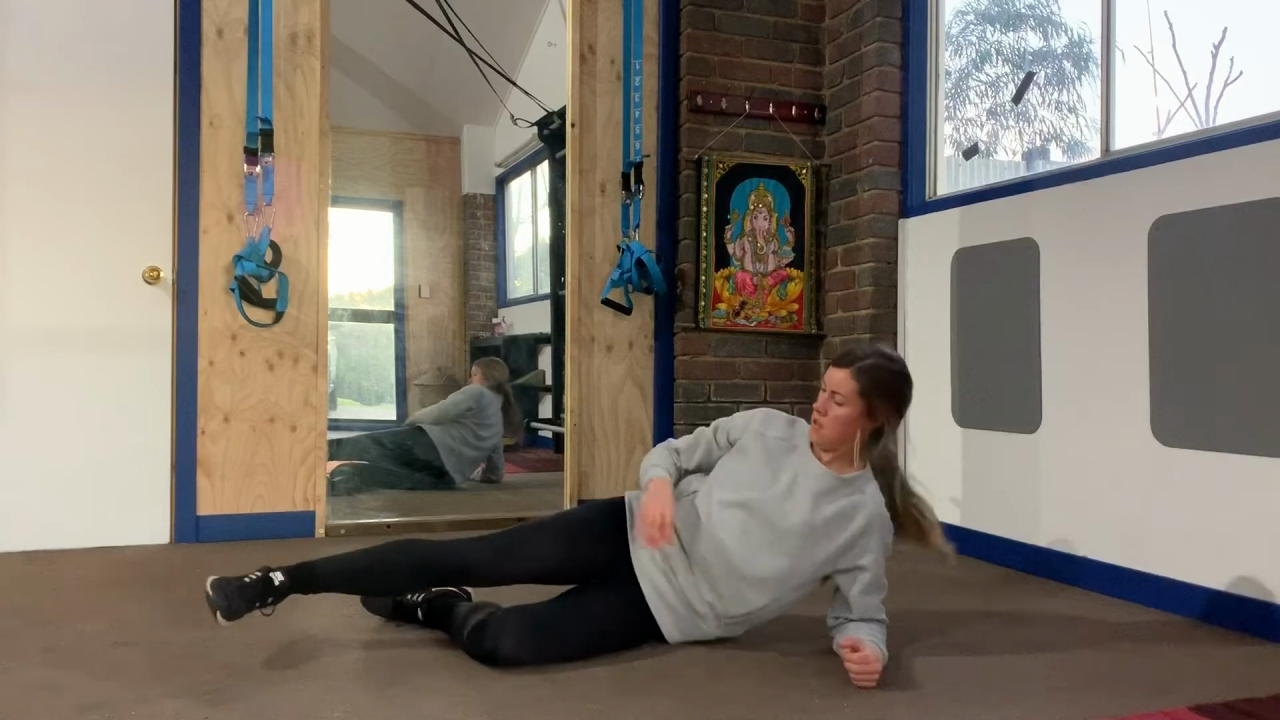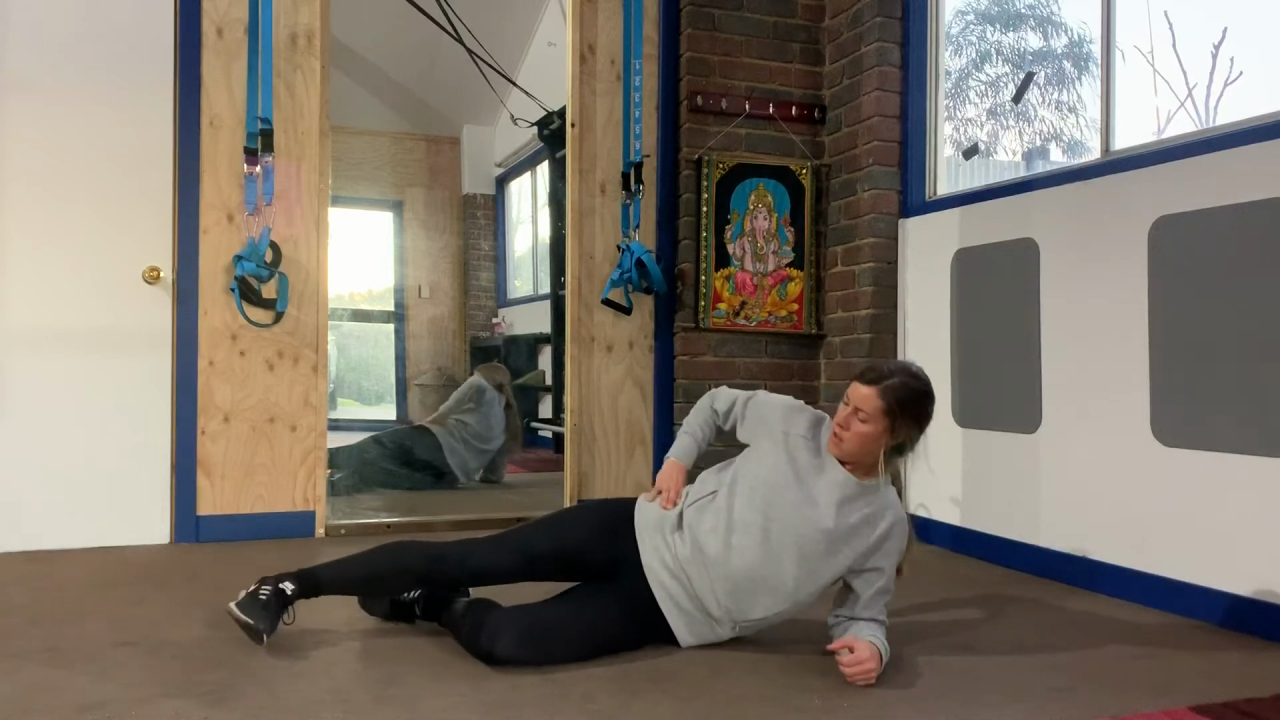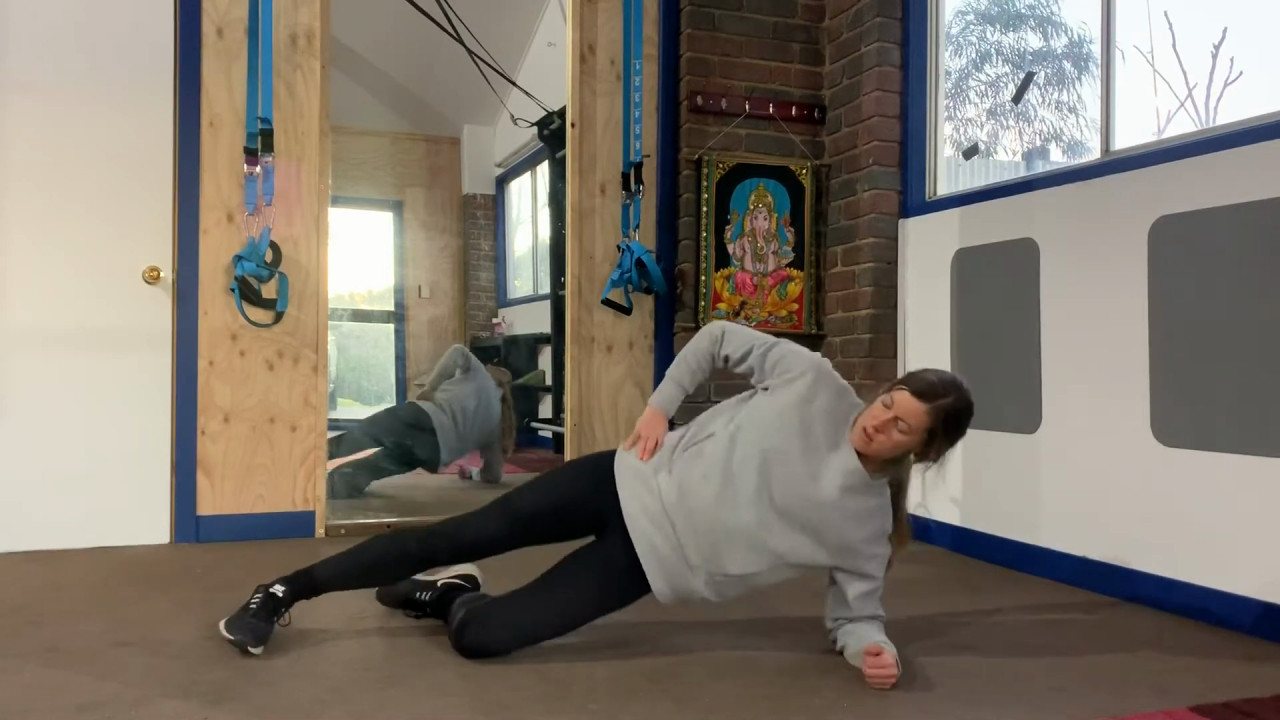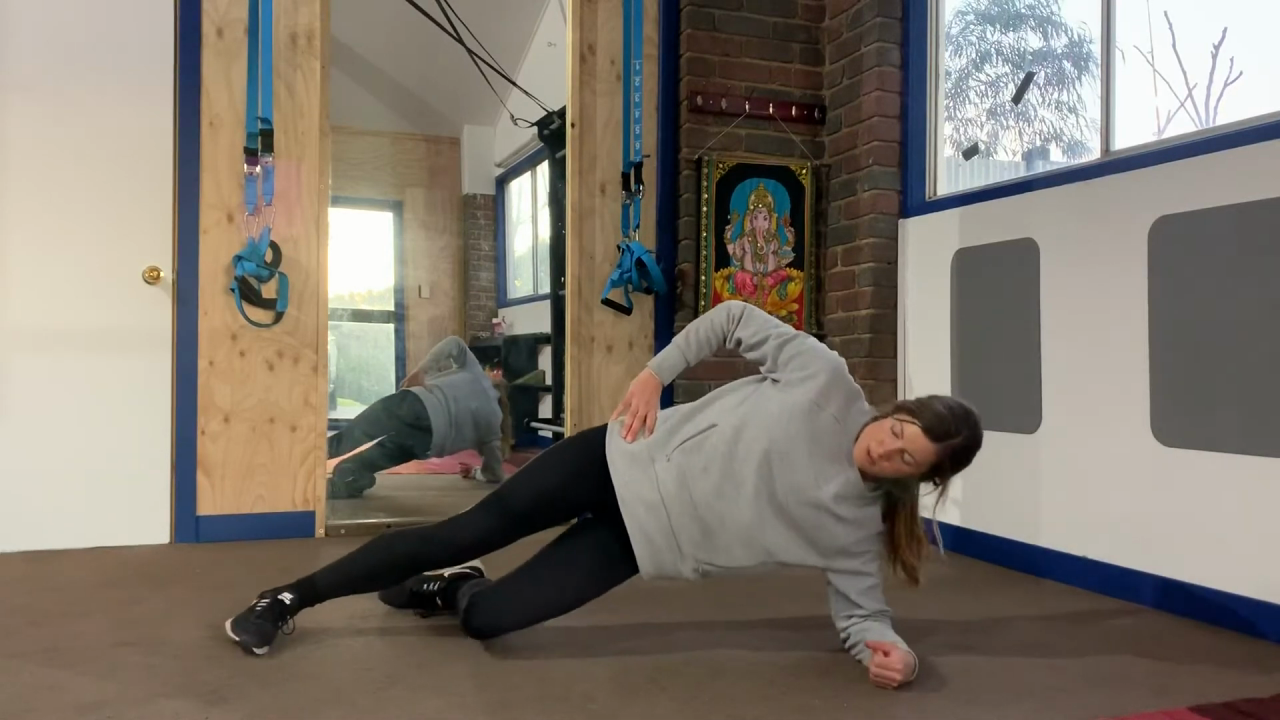
dt=1s
person 1, frame 1
left shoulder: (865, 519)
right shoulder: (767, 429)
left elbow: (861, 611)
right elbow: (673, 451)
left wrist: (866, 648)
right wrist: (659, 483)
left hip: (663, 611)
right hip: (632, 535)
left knee: (506, 642)
right knee: (468, 558)
left ankle: (440, 610)
right ankle: (283, 582)
person 1, frame 2
left shoulder: (881, 523)
right shoulder: (794, 423)
left elbow: (862, 612)
right elbow: (718, 403)
left wrist: (869, 646)
right wrist: (677, 460)
left hip: (670, 611)
right hip: (643, 534)
left knee: (505, 640)
right knee: (469, 558)
left ankle: (434, 605)
right ankle: (290, 586)
person 1, frame 3
left shoulder: (868, 519)
right shoulder: (814, 381)
left elbow: (854, 609)
right elbow: (717, 338)
left wrist: (876, 649)
right wrist: (657, 407)
left hip: (653, 561)
right hip: (633, 486)
left knee: (483, 636)
right knee: (463, 535)
left ankle: (449, 598)
right ankle: (285, 591)
person 1, frame 4
left shoulder: (856, 525)
right shoulder: (826, 378)
left elbow: (859, 608)
right elbow: (734, 318)
left wrist: (891, 650)
right wrist: (654, 372)
left hip: (642, 537)
right hip: (625, 461)
left knee: (489, 618)
right knee: (470, 531)
left ankle: (451, 589)
right ankle: (289, 598)
person 2, frame 1
left shoulder: (477, 393)
right shoulder: (500, 425)
left elbow: (438, 414)
right elbow: (495, 474)
left wrist: (411, 421)
right wrist: (470, 472)
left hip: (430, 442)
right hip: (446, 474)
left knee: (358, 446)
right ankle: (351, 476)
person 2, frame 2
left shoulder: (486, 395)
right shoulder: (504, 429)
left elbow: (477, 384)
right elbow: (495, 475)
left wrist: (441, 414)
right wrist: (473, 471)
left hip: (431, 441)
right hip: (446, 474)
left knee: (363, 452)
person 2, frame 3
left shoulder: (479, 375)
right shoulder: (498, 417)
left elbow: (458, 352)
right elbow: (493, 475)
left wrist: (429, 388)
left hip: (422, 417)
right hip: (434, 450)
left knee: (353, 440)
right ankle: (342, 479)
person 2, frame 4
left shoulder: (475, 373)
right shoulder: (492, 419)
left elbow: (454, 343)
right elbow: (494, 474)
left wrist: (421, 371)
right wrist: (476, 472)
right hip: (423, 435)
left knee: (343, 441)
right ankle: (350, 475)
